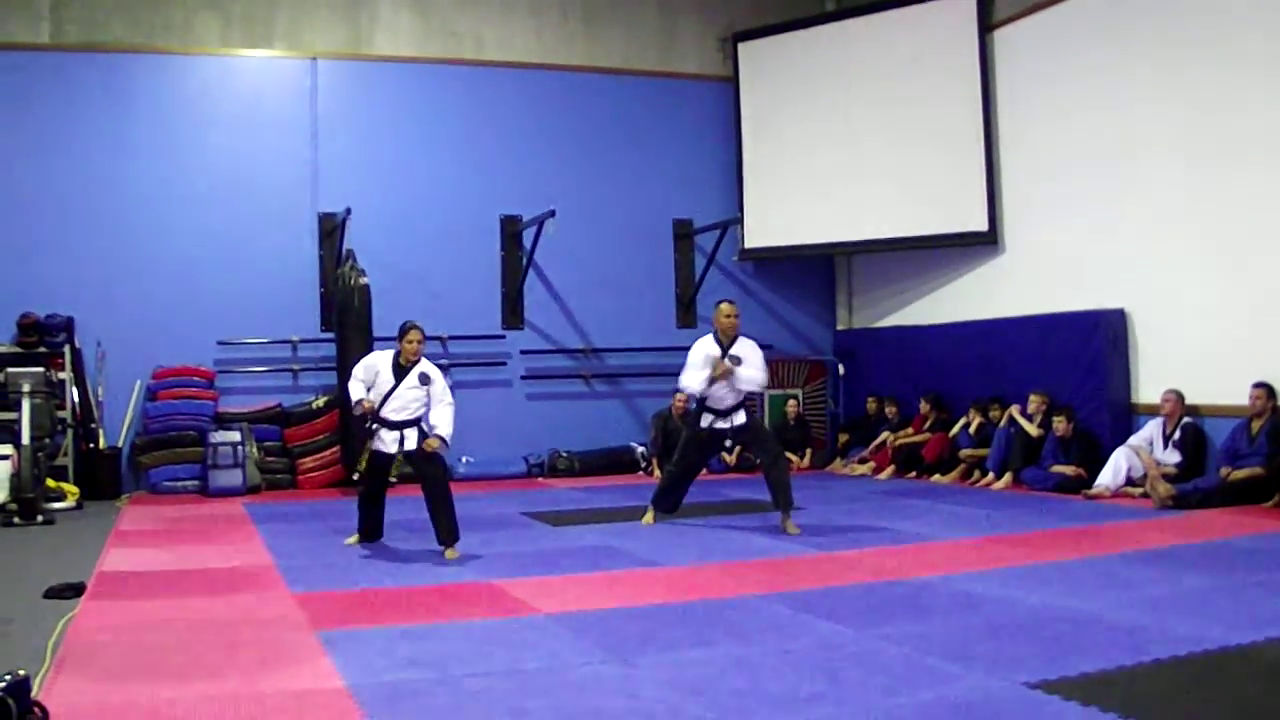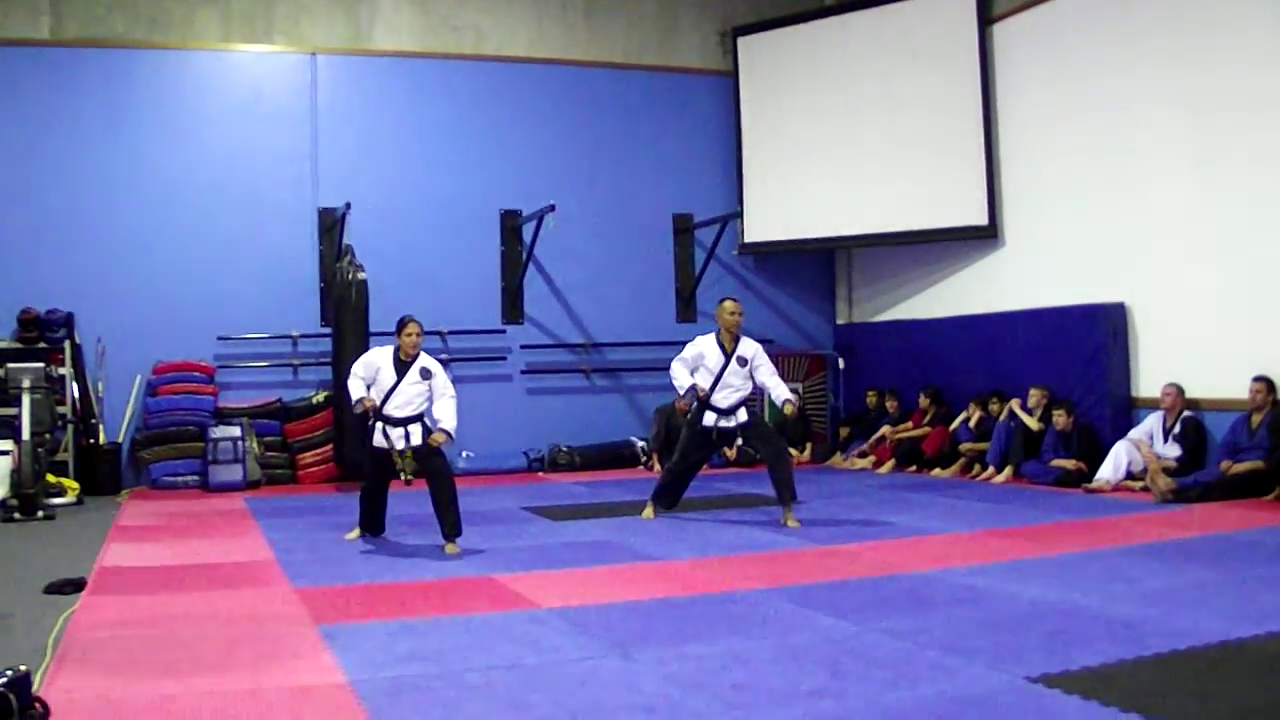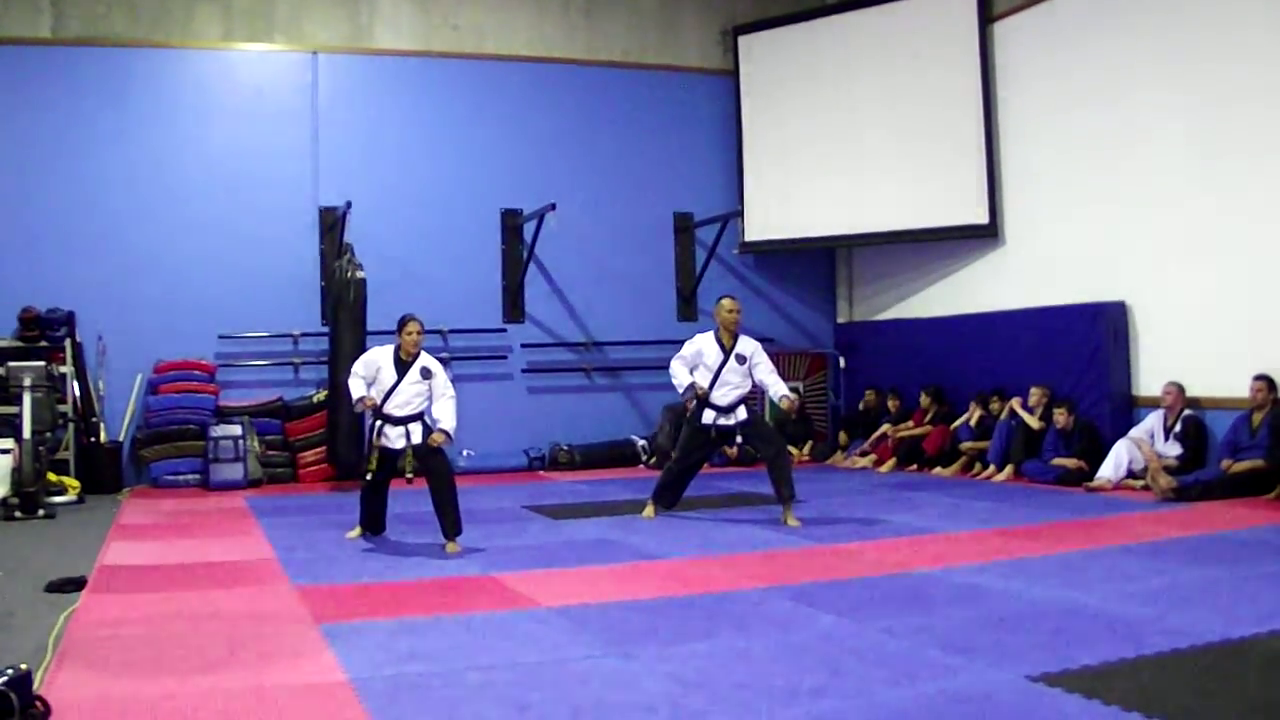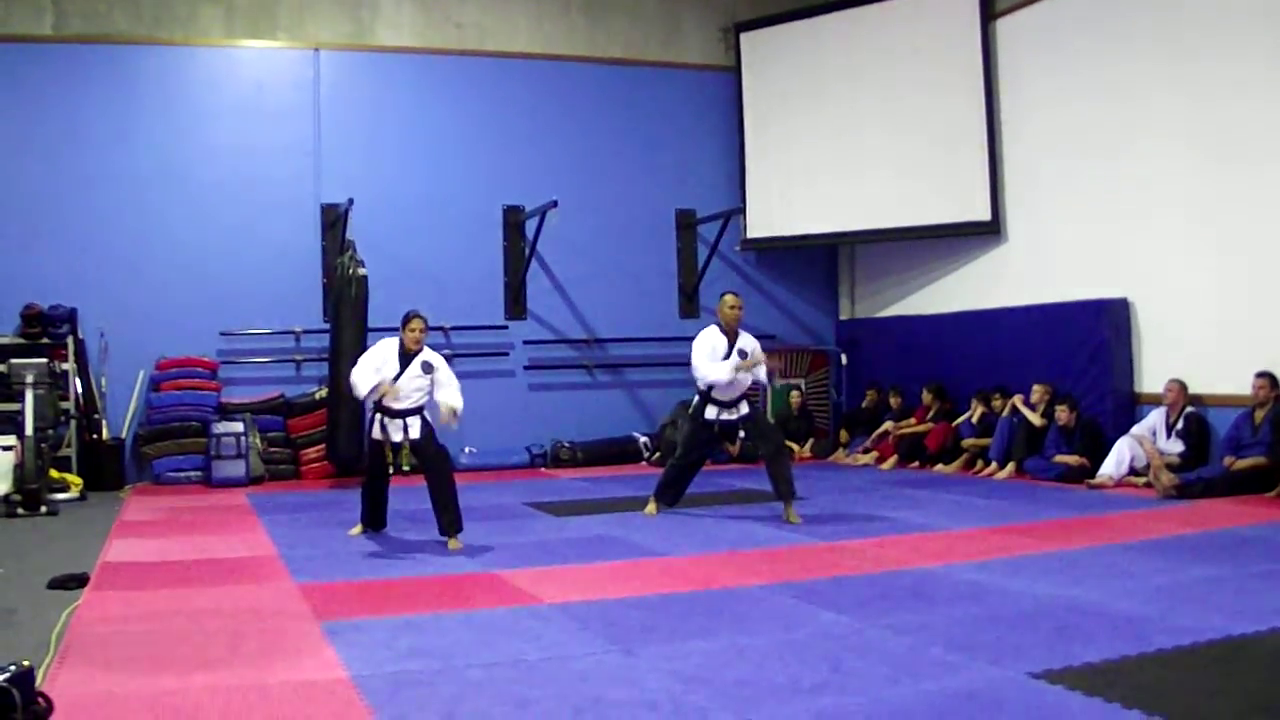
dt=0.4s
person 1, frame 1
left shoulder: (430, 372)
right shoulder: (378, 360)
left elbow: (443, 404)
right elbow: (357, 378)
left wrist: (439, 435)
right wrist: (361, 400)
left hip: (413, 436)
right hip: (381, 434)
left knee: (436, 482)
right knee: (371, 485)
left ankle: (449, 542)
right ankle: (366, 532)
person 1, frame 2
left shoulder: (430, 365)
right shoulder: (378, 357)
left elbow: (446, 398)
right elbow: (356, 376)
left wrist: (444, 429)
right wrist: (362, 398)
left hip: (417, 431)
right hip: (384, 431)
left knee: (442, 478)
right knee: (374, 481)
left ankle: (450, 537)
right ankle: (367, 527)
person 1, frame 3
left shoulder: (431, 365)
right shoulder: (378, 356)
left elbow: (445, 398)
right elbow: (357, 376)
left wrist: (444, 430)
right wrist: (362, 397)
left hip: (417, 430)
right hip: (385, 429)
left knee: (442, 476)
right knee: (375, 479)
left ankle: (451, 536)
right ankle: (368, 525)
person 1, frame 4
left shoulder: (433, 359)
right shoulder: (385, 347)
left elbow: (449, 388)
right elbow: (361, 371)
left wrist: (451, 408)
right wrist: (379, 386)
left hip: (416, 424)
right hip: (384, 423)
left knee: (440, 472)
right knee: (375, 475)
left ankle: (451, 532)
right ankle: (369, 522)
person 2, frame 1
left shoulder: (748, 346)
right shoulder: (702, 346)
left elbow: (758, 381)
right elbow: (688, 383)
left wrist: (730, 372)
right wrist: (712, 375)
left hip: (738, 418)
right hip: (706, 418)
left knee: (774, 457)
right knee: (682, 464)
left ankle: (786, 517)
right ankle: (654, 508)
person 2, frame 2
left shoulder: (752, 348)
right shoulder: (702, 344)
left elbow: (770, 378)
right elbow: (678, 366)
left wrist: (786, 400)
right wrist: (691, 388)
left hip: (740, 415)
right hip: (707, 416)
left knee: (777, 451)
right knee: (683, 462)
left ankle: (787, 511)
right ankle: (654, 503)
person 2, frame 3
left shoulder: (751, 346)
right shoulder: (701, 342)
left elbow: (768, 375)
right elbow: (677, 365)
left wrist: (784, 396)
right wrist: (690, 386)
left hip: (739, 414)
right hip: (706, 415)
left knee: (776, 450)
right knee: (683, 460)
left ankle: (787, 510)
right ankle: (654, 502)
person 2, frame 4
left shoulder: (748, 341)
right shoulder: (707, 337)
left elbow: (759, 372)
right elbow: (703, 370)
left wrist: (768, 368)
right wrist: (738, 367)
left hip: (740, 409)
right hip: (709, 410)
left knee: (775, 446)
right knee: (686, 457)
left ankle: (788, 506)
right ankle: (656, 499)
